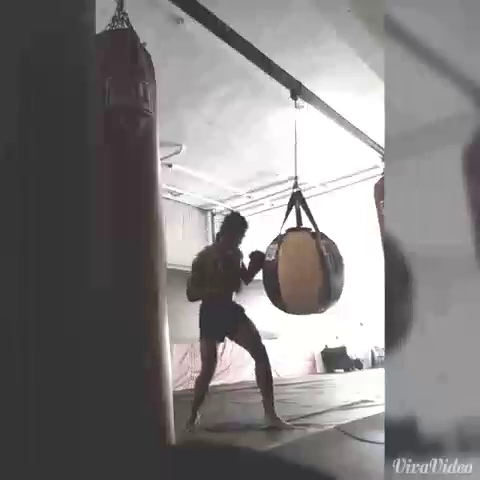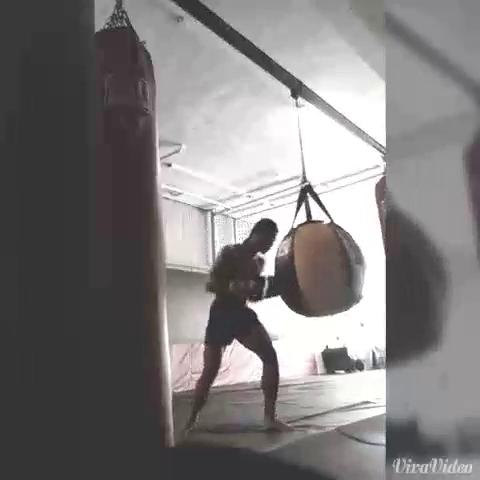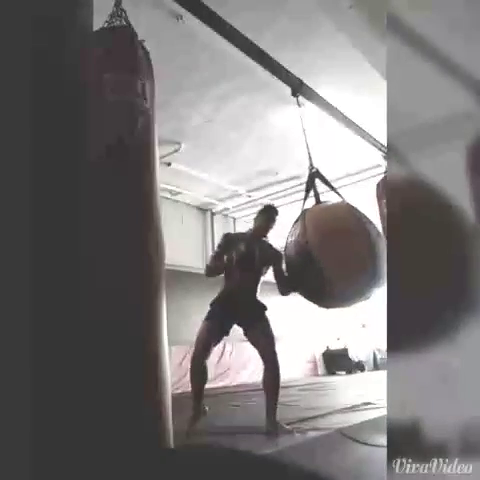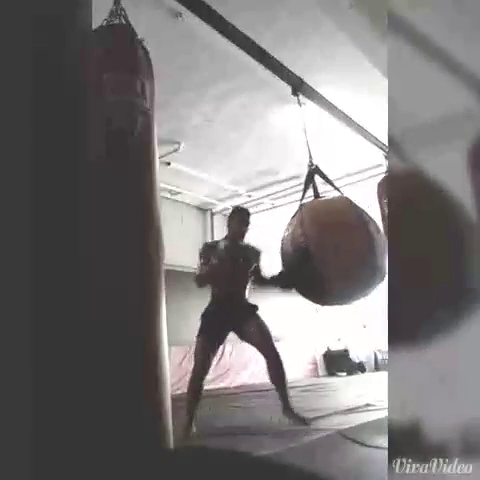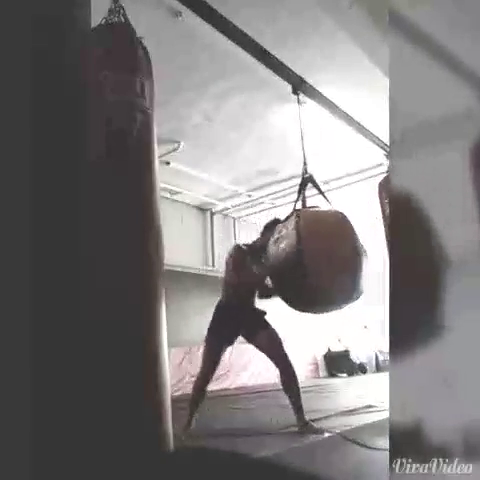
dt=0.4s
person 1, frame 1
left shoulder: (235, 254)
right shoulder: (204, 258)
left elbow: (243, 279)
right elbow: (191, 295)
left wrist: (253, 268)
right wrist: (219, 289)
left hip: (231, 310)
right hip: (211, 313)
left knee: (260, 352)
right knee: (208, 370)
left ankle: (270, 415)
right ankle: (193, 416)
person 1, frame 2
left shoulder: (258, 261)
right shoulder: (230, 253)
right elbow: (211, 285)
left wrist: (266, 289)
right wrist: (237, 288)
left hip: (243, 313)
right hip: (221, 314)
left knee: (270, 356)
right knee: (210, 373)
left ankle: (270, 417)
right ankle: (193, 417)
person 1, frame 3
left shoulder: (273, 253)
right shoulder: (230, 239)
left elbow: (284, 290)
right elbow: (209, 271)
left wrist: (290, 283)
right wrist: (229, 261)
left hip: (251, 304)
right hip: (225, 302)
left knee: (271, 358)
right knee: (198, 357)
left ankle: (271, 419)
right ankle: (197, 411)
person 1, frame 4
left shoulder: (251, 252)
right shoulder: (210, 248)
left elbow: (260, 280)
right elbow: (199, 281)
left wrist: (278, 280)
right wrist: (218, 261)
left hip: (241, 309)
right hip: (216, 311)
left knee: (271, 352)
right knee: (199, 370)
left ankle: (287, 407)
right ankle: (189, 424)
person 1, frame 5
left shoulder: (266, 260)
right shoulder: (239, 251)
right elbow: (231, 280)
right wrist: (258, 275)
left hip: (250, 314)
right hip: (226, 313)
left knee: (284, 362)
right knee: (206, 372)
left ankle: (301, 420)
right ankle: (189, 420)
